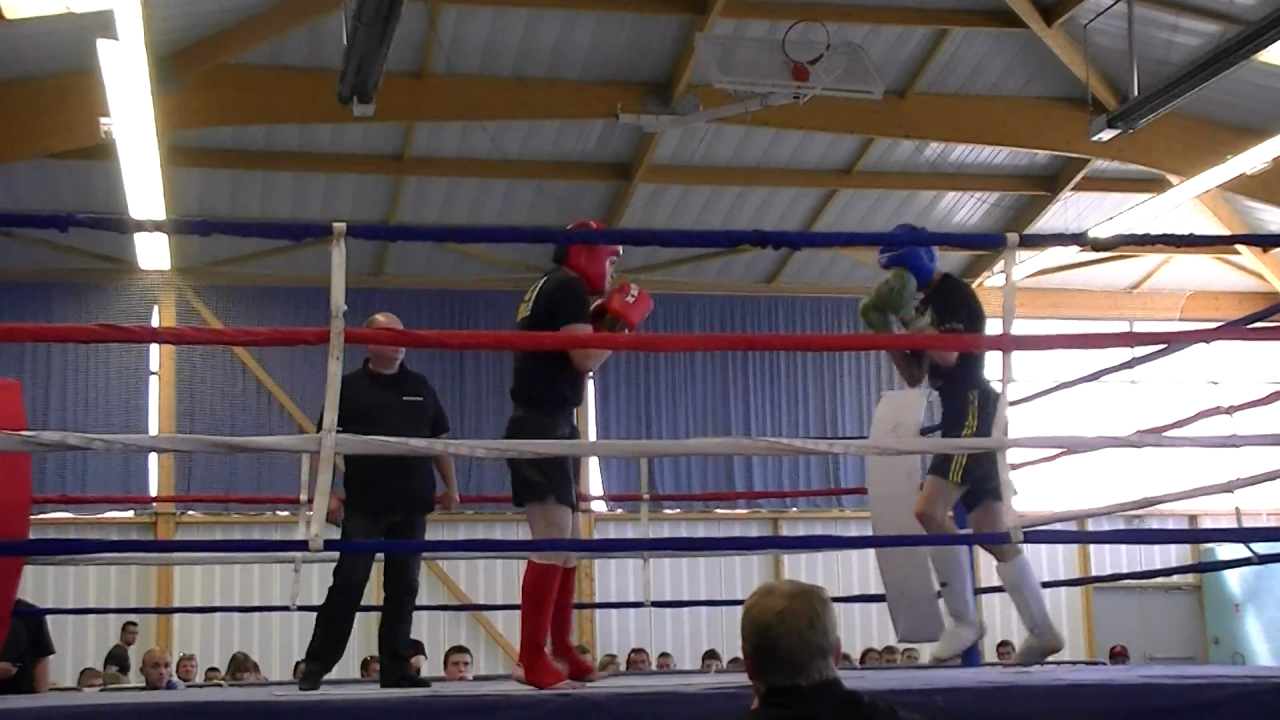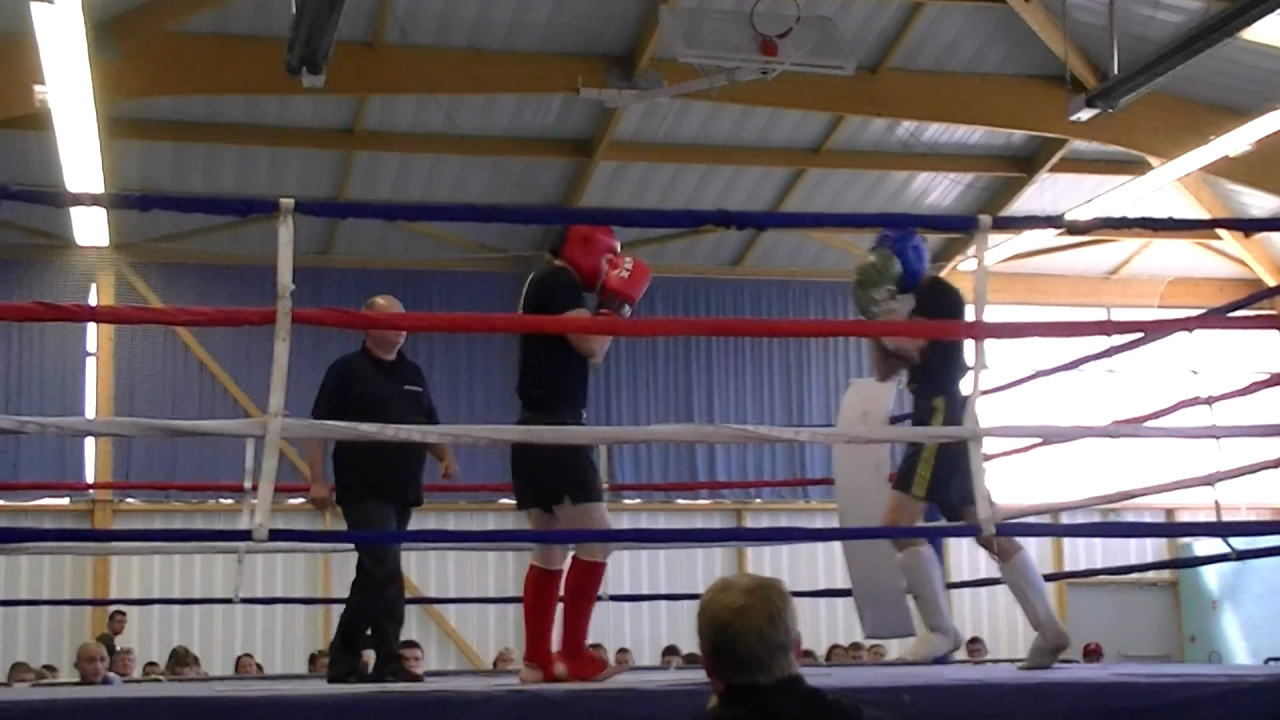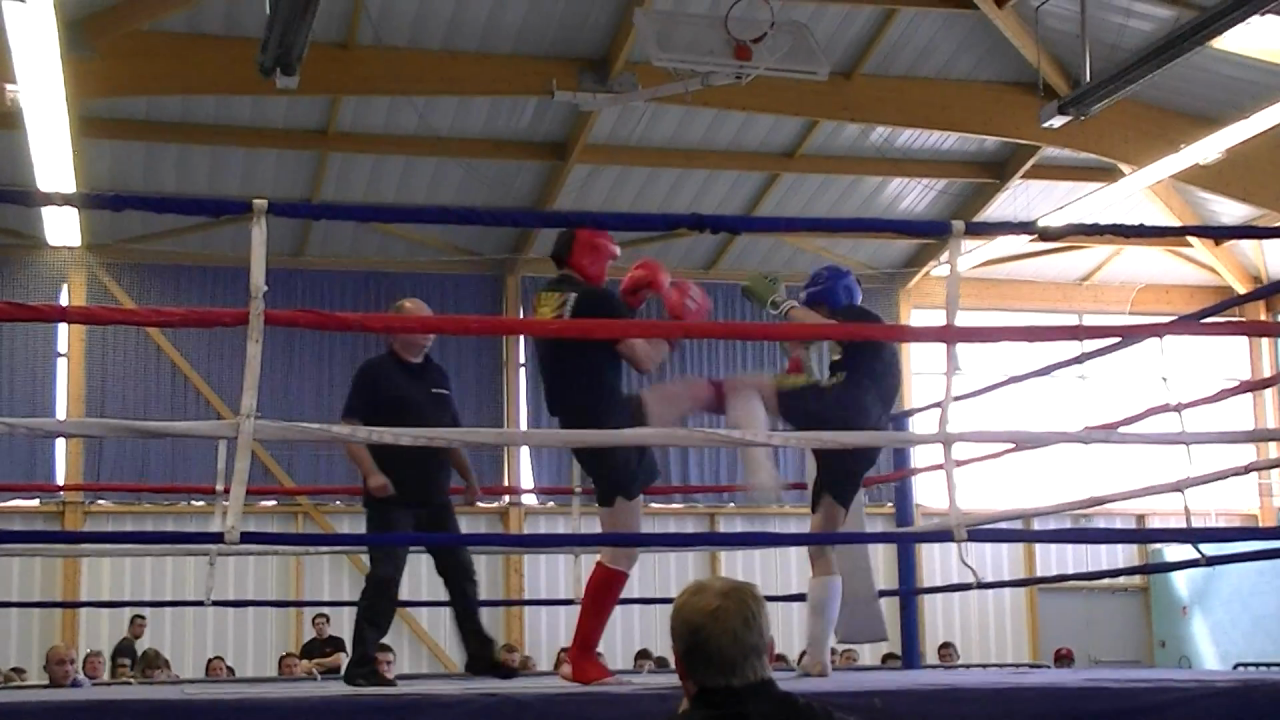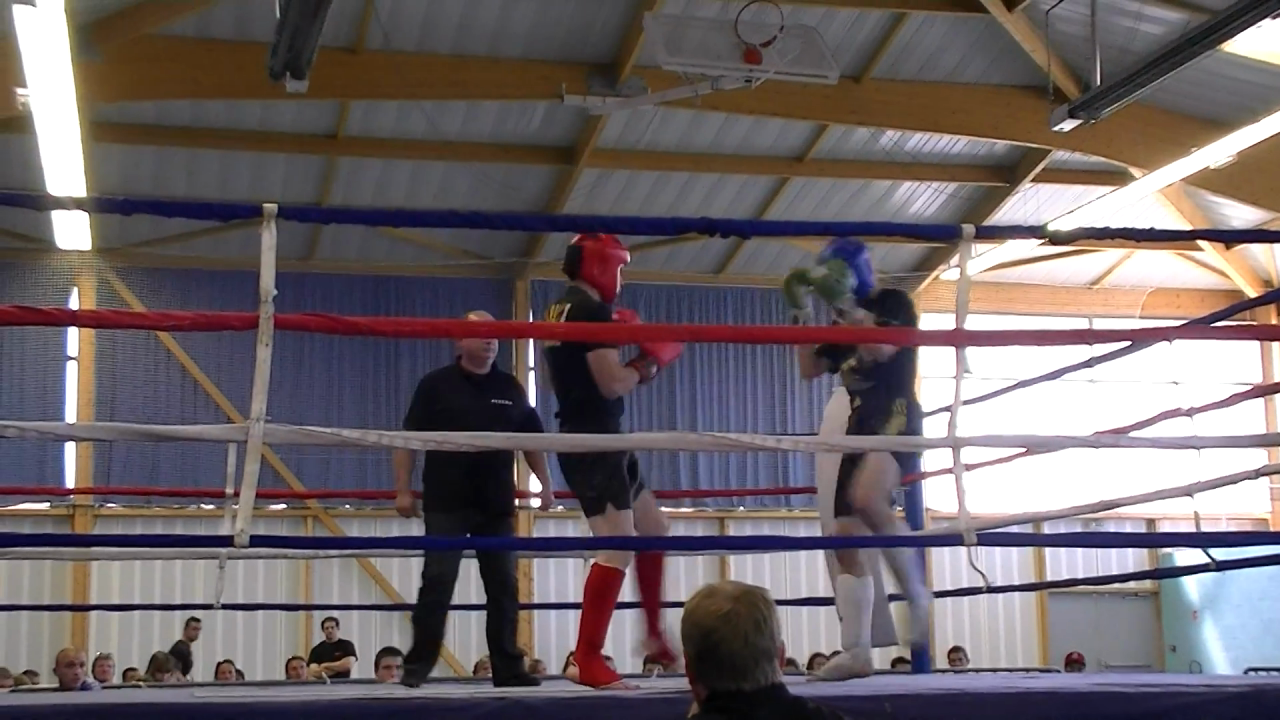
dt=0.4s
person 1, frame 1
left shoulder: (552, 290)
right shoulder: (567, 287)
right elbow: (585, 359)
left wrist: (600, 325)
right wrist: (622, 325)
left hip: (548, 426)
right hip: (543, 427)
left knee: (564, 546)
right knee: (553, 545)
left ankle: (561, 651)
right ankle: (533, 660)
person 1, frame 2
left shoulder: (554, 286)
right shoulder: (557, 280)
left elbow: (586, 354)
right elbow: (592, 345)
left wrist: (610, 305)
right wrist: (620, 302)
left hip: (552, 426)
right hip: (553, 426)
left knee: (550, 551)
right knee: (595, 537)
left ankle: (538, 659)
right ankle: (574, 652)
person 1, frame 3
left shoulder: (548, 298)
right shoulder: (594, 300)
right elbow: (645, 360)
left wrist: (625, 297)
right wrist: (679, 321)
left hip: (610, 417)
right hip: (605, 426)
left knee: (690, 392)
right knee: (622, 548)
right ankle: (581, 658)
person 1, frame 4
left shoulder: (563, 309)
right shoulder: (591, 311)
right elbow: (612, 385)
left wrist: (619, 342)
right wrist: (651, 359)
left hip: (595, 436)
right hip: (594, 437)
left knee: (654, 527)
right knee: (617, 548)
left ankle: (654, 633)
right ankle: (587, 661)
person 2, frame 1
left shoulder: (954, 293)
right shoulder: (928, 304)
left elbow: (949, 355)
right elbow: (913, 377)
left wrist: (906, 318)
right wrist: (887, 331)
left hip: (971, 413)
right hip: (965, 419)
left knee: (929, 510)
right knee: (991, 533)
left ankle: (964, 620)
right ankle: (1042, 633)
person 2, frame 2
left shoulder: (939, 295)
right shoulder: (916, 306)
left elbow: (907, 346)
right elbow: (884, 370)
left wrist: (877, 302)
right wrist: (875, 314)
left hip: (941, 418)
right hip: (946, 423)
left knee: (898, 521)
right knee: (991, 533)
left ankle: (940, 629)
right ankle: (1049, 630)
person 2, frame 3
left shoulder: (863, 319)
right shoulder: (862, 349)
left elbow: (823, 329)
right elbow: (822, 386)
left wrist: (776, 300)
right wrist: (795, 348)
left hip: (843, 411)
right hip: (866, 431)
left knee: (739, 388)
right knee: (821, 542)
left ankle: (762, 470)
right ankle: (816, 656)
person 2, frame 4
left shoulder: (894, 302)
right shoulder: (846, 329)
left elbow: (881, 349)
right elbow: (809, 369)
left wrist: (843, 301)
right wrist: (801, 310)
left hip: (891, 422)
right hip: (859, 433)
left knee: (865, 499)
right knee: (843, 539)
left ankle: (917, 599)
right ankle: (855, 653)
person 3, frame 1
left shoulder: (420, 386)
right shoulder: (348, 387)
left elbow: (439, 440)
left wrist: (450, 485)
right wrist: (329, 492)
left hip: (412, 504)
right hip: (364, 505)
left knee: (404, 586)
right knee: (349, 582)
left ankle: (396, 667)
right ankle: (317, 664)
person 3, frame 2
left shoulder: (413, 373)
right shoulder: (347, 369)
left elbow: (430, 427)
right elbow: (318, 427)
left wrist: (446, 457)
right wrist: (318, 480)
left hip: (402, 493)
right hip: (363, 491)
left knee: (373, 576)
right knee: (386, 572)
left ankle: (342, 662)
right ankle: (388, 661)
person 3, frame 3
left shoulder: (438, 376)
right shoulder: (375, 372)
right elbow: (350, 429)
left wrist: (469, 477)
right wrist: (371, 472)
left hip: (434, 496)
right hip: (393, 497)
left knee: (461, 571)
right knee: (385, 578)
left ankle: (481, 656)
right ankle: (362, 665)
person 3, frame 4
left shoulder: (510, 387)
right shoulder: (436, 384)
left wrist: (545, 483)
right wrist: (403, 490)
left hip: (496, 505)
right hip: (446, 504)
left knee: (503, 585)
right knee: (437, 580)
left ankle: (507, 666)
right ankle: (418, 663)
